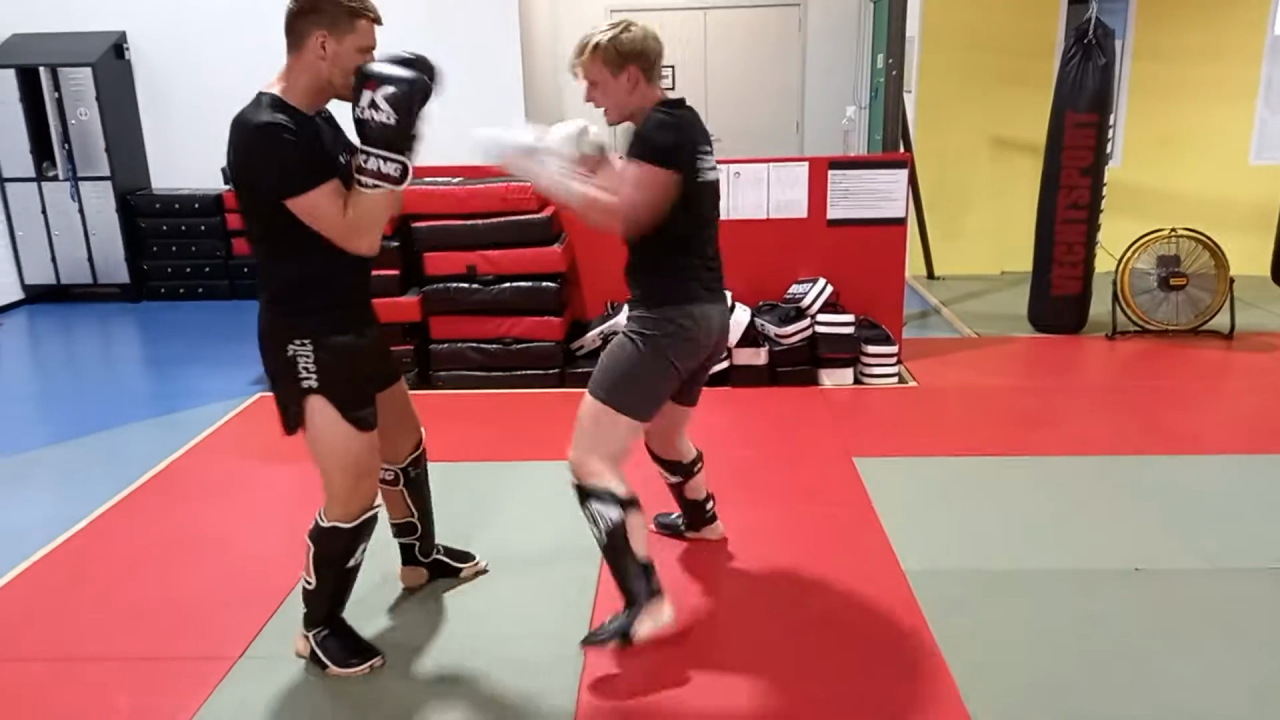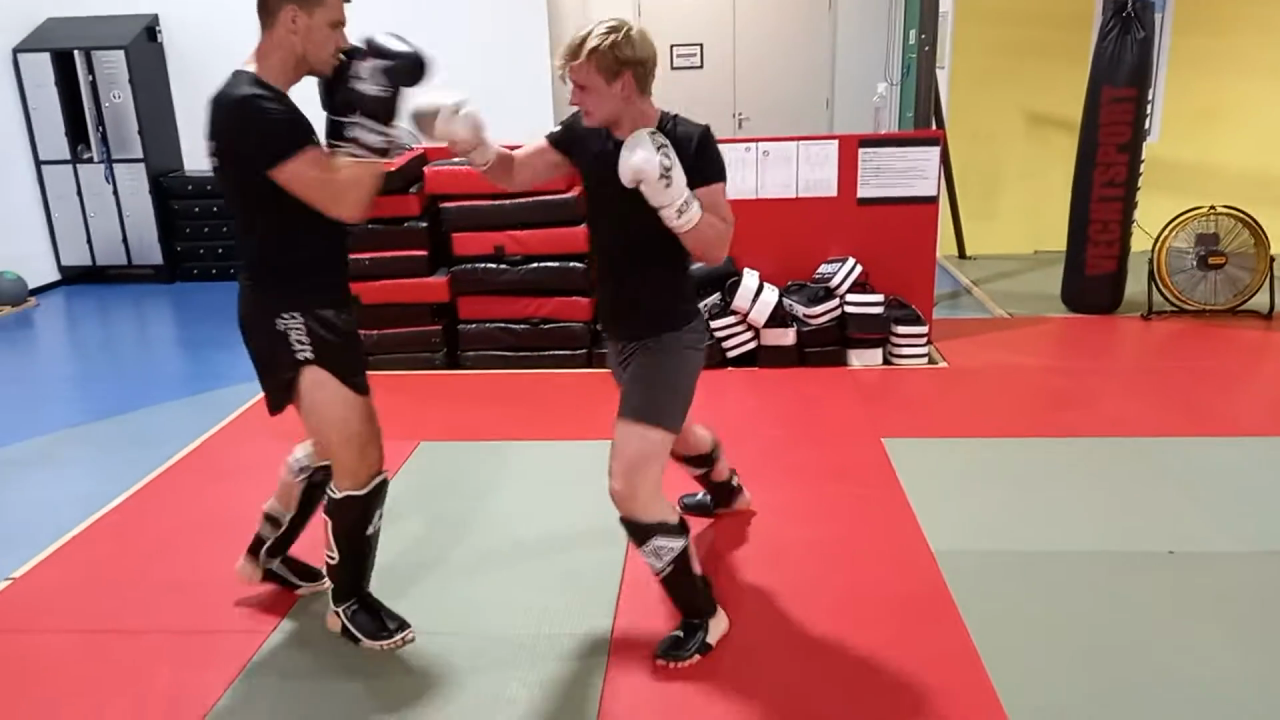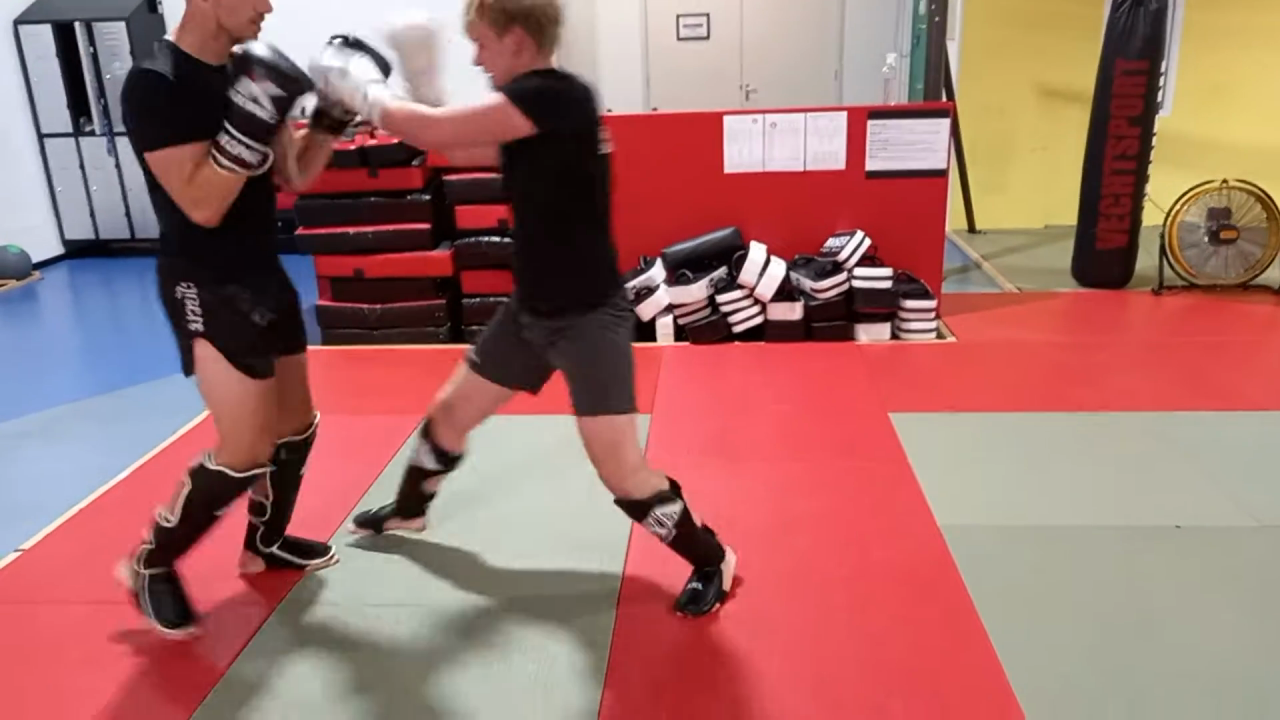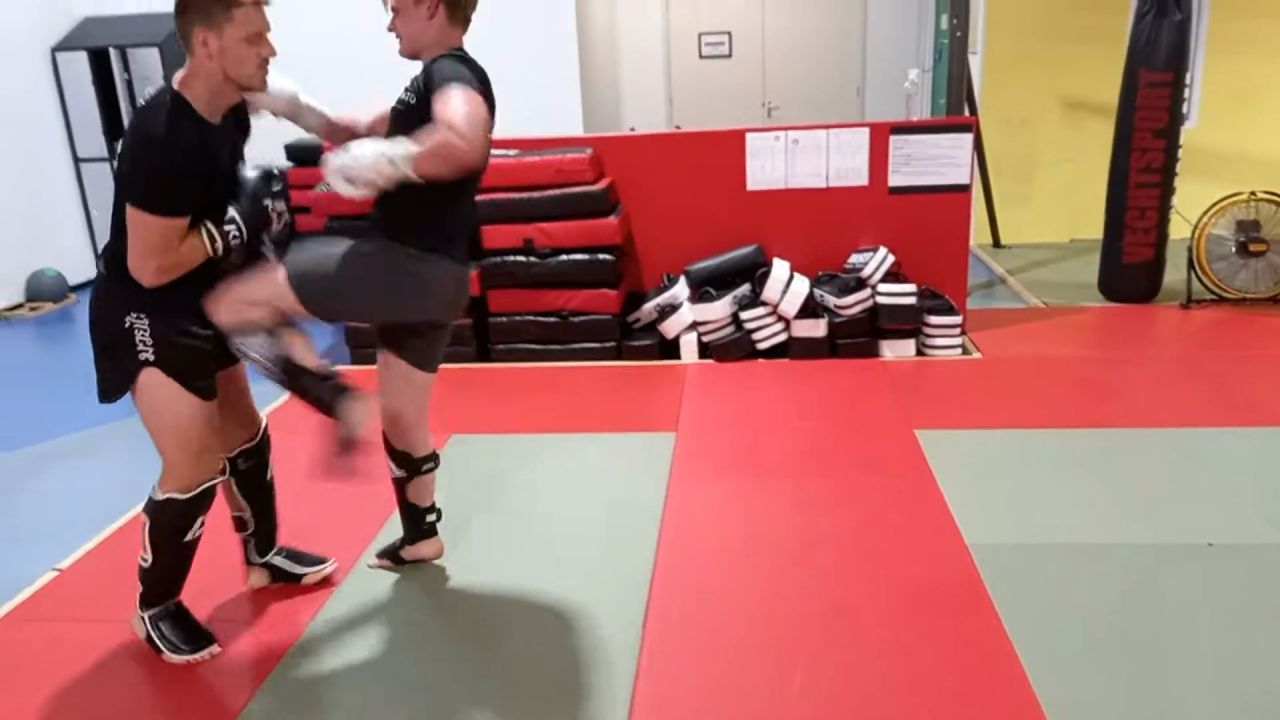
dt=0.4s
person 1, frame 1
left shoulder: (310, 119)
right shoulder: (268, 132)
left elbow: (356, 199)
right elbow: (360, 236)
left wrist: (391, 117)
right wrist: (388, 137)
left hip: (348, 322)
right hip: (310, 338)
left knee: (403, 444)
right knee: (352, 498)
left ankle: (421, 555)
right ankle: (319, 625)
person 1, frame 2
left shoulder: (268, 102)
right shoulder: (251, 109)
left elbow: (325, 187)
right elbow: (345, 203)
left wrist: (361, 112)
right wrist: (372, 109)
left hip: (311, 298)
right hip: (291, 310)
left knee: (334, 441)
right knee: (362, 461)
left ankle: (265, 555)
right ankle: (350, 600)
person 1, frame 3
left shoulder: (246, 69)
right shoulder: (154, 84)
left elbow: (297, 174)
right elbow: (202, 207)
left wrist: (335, 106)
right wrist: (250, 117)
left hip: (263, 273)
right hip: (206, 287)
left knee: (294, 422)
right knee: (246, 447)
left ankle: (266, 540)
right ankle: (153, 566)
person 1, frame 4
left shoulder: (225, 106)
right shoulder: (163, 139)
right elbow: (149, 268)
left wrist: (243, 232)
right wrist: (237, 225)
left hip: (191, 301)
right hip: (142, 312)
left knee: (242, 433)
right knee: (194, 467)
left ankle: (263, 554)
right ankle: (155, 606)
person 2, frame 1
left shoulder: (662, 131)
right shoulder: (670, 125)
left elbow: (612, 214)
right elbow: (605, 192)
left wrist: (537, 168)
right wrist: (574, 165)
left hip: (670, 319)
right hip: (702, 315)
left knee: (592, 458)
right knee: (664, 432)
left ankle: (644, 601)
right ankle: (701, 516)
person 2, frame 2
left shoulder: (693, 142)
right shoulder: (585, 133)
left elbow: (714, 250)
right elbow: (511, 171)
left wrist: (671, 193)
right wrist: (470, 138)
left hip: (670, 336)
right hip: (622, 330)
left knee: (632, 488)
right knee: (670, 430)
left ankle: (703, 615)
right ankle: (726, 489)
person 2, frame 3
left shoulder: (554, 98)
right shoulder: (528, 100)
left elbow: (432, 133)
right elbow: (457, 146)
left wrist: (361, 88)
right wrist: (420, 84)
left hip: (589, 318)
right hip: (531, 310)
left knee: (622, 472)
right knee: (447, 412)
left ankle: (710, 559)
right ankle: (408, 509)
person 2, frame 4
left shoulder: (450, 73)
right shoulder: (437, 77)
left elbow: (465, 142)
right elbow: (367, 134)
left wrist: (383, 161)
right wrist: (295, 106)
left hip: (401, 262)
right hip: (437, 271)
left knee: (227, 304)
right knee: (401, 416)
right ankle: (420, 535)
